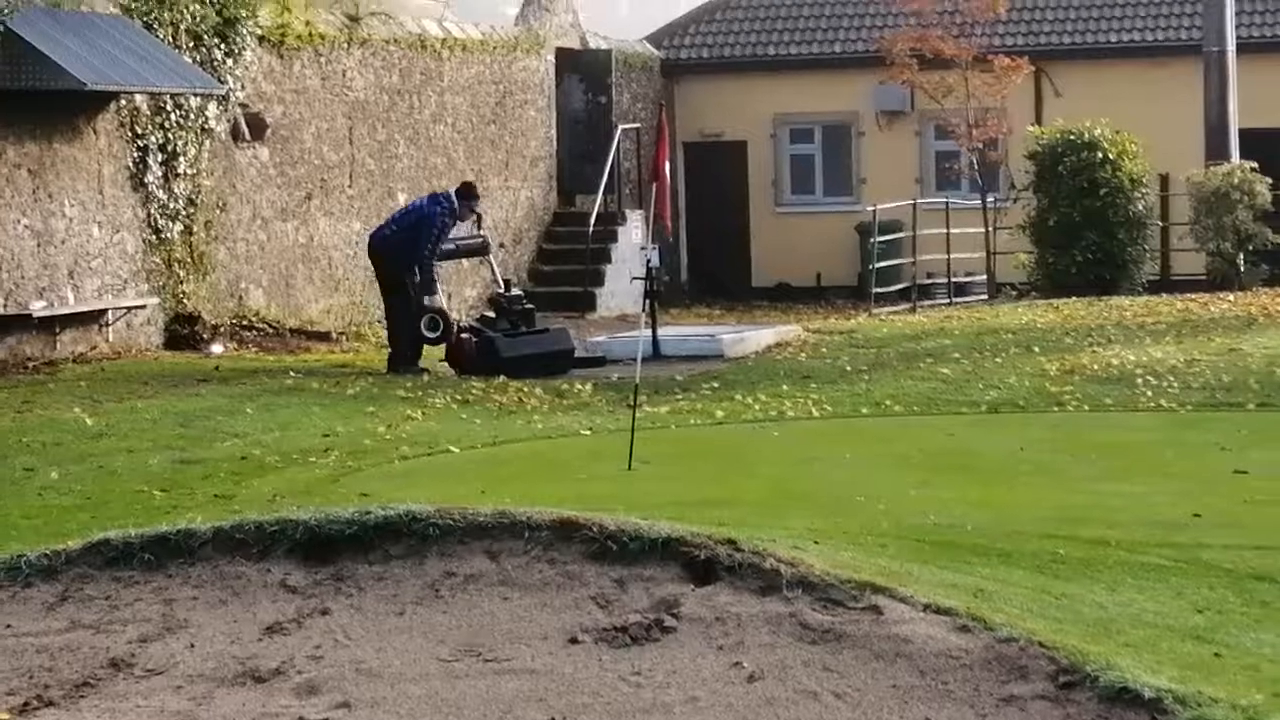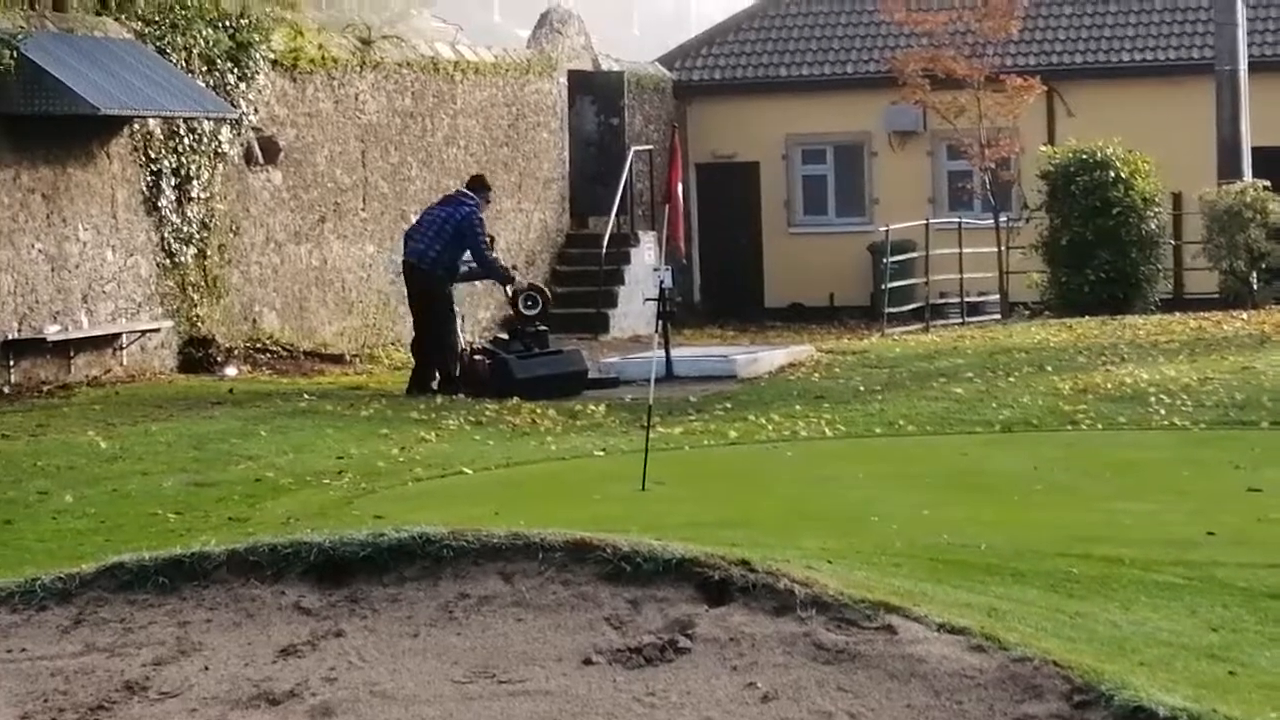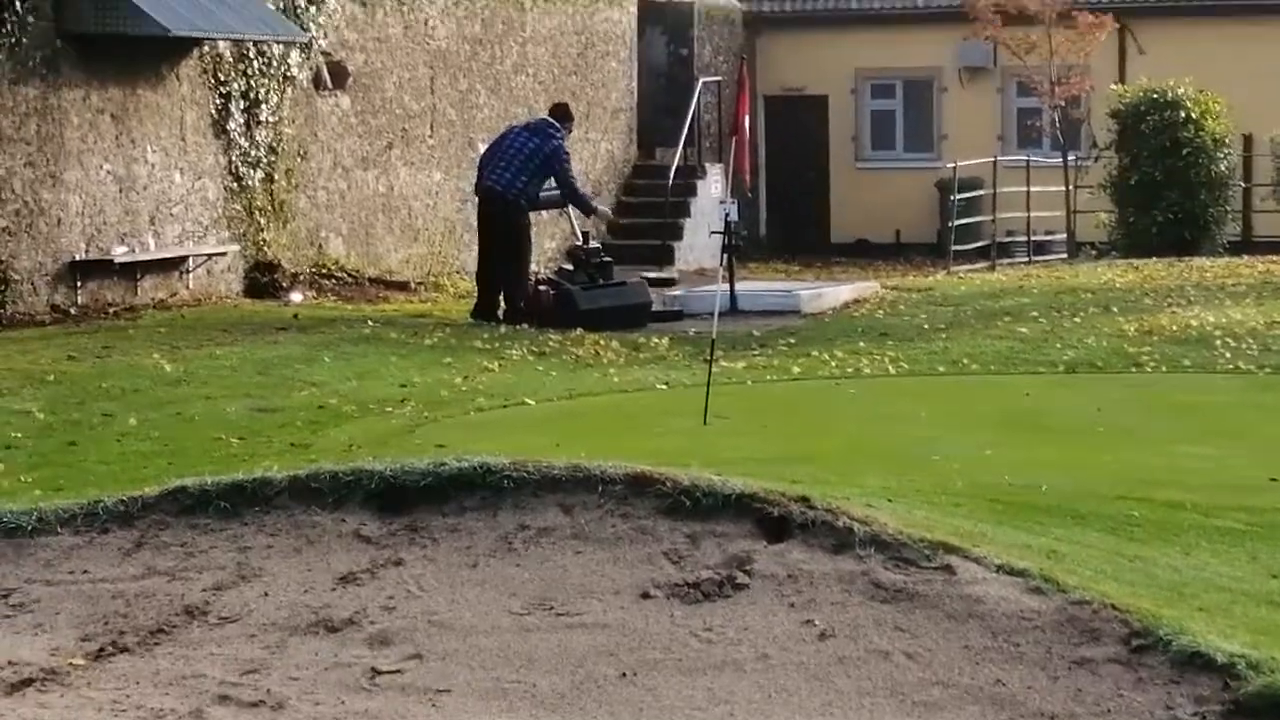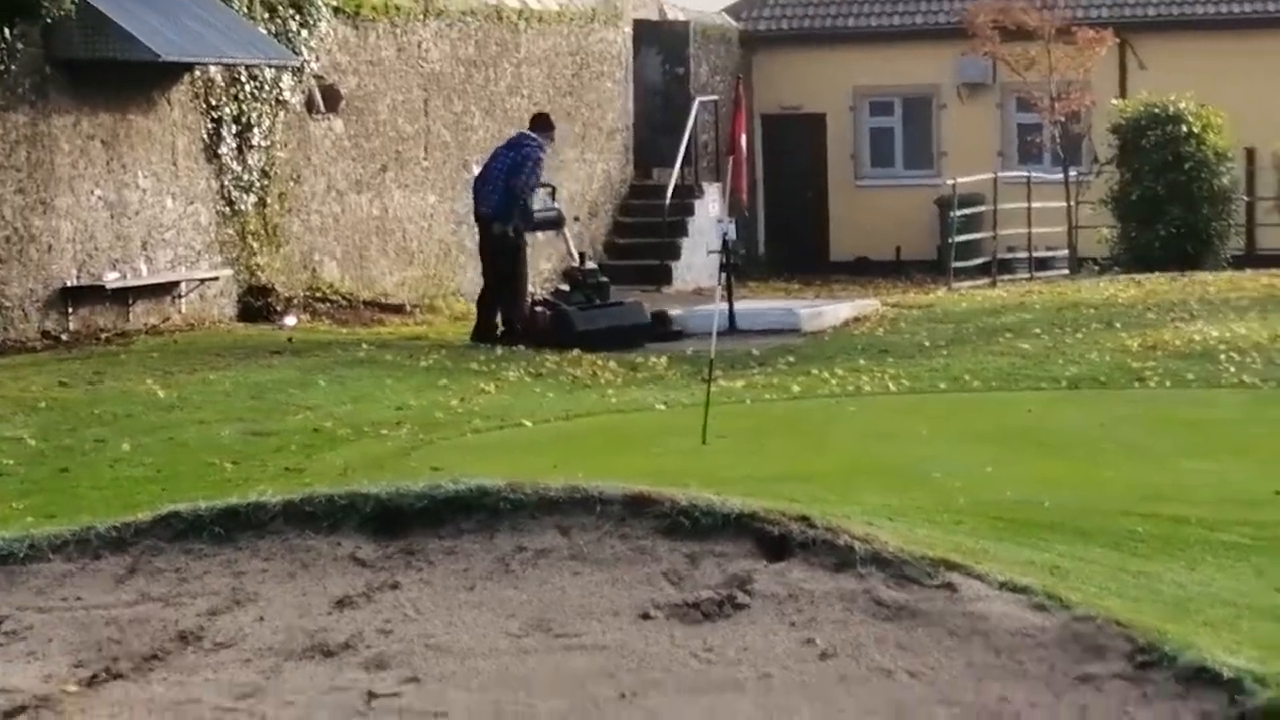
dt=0.5s
person 1, frame 1
left shoulder: (440, 208)
right shoulder: (440, 216)
right elbow: (426, 256)
right wrist: (433, 293)
left hip: (389, 249)
right hip: (387, 251)
left knee: (413, 306)
right knee: (405, 306)
left ankle: (408, 361)
right ankle: (400, 362)
person 1, frame 2
left shoulder: (441, 206)
right shoulder: (472, 215)
left elbow: (410, 234)
right elbow: (483, 256)
right wrist: (509, 278)
left hip: (412, 268)
right hip: (433, 275)
left knee: (425, 328)
right knee: (445, 331)
left ankle: (420, 382)
right ankle: (449, 385)
person 1, frame 3
left shoulder: (516, 129)
right shoulder: (556, 145)
left elbow: (486, 158)
right elbow: (568, 187)
left wrist: (481, 188)
right wrist: (594, 210)
left hip: (488, 196)
right hip: (513, 203)
left knee: (490, 256)
right knee: (517, 259)
left ankle: (485, 308)
right ankle: (515, 313)
person 1, frame 4
left shoulder: (505, 148)
right shoulder: (534, 154)
left elbow: (480, 181)
right elbow: (520, 189)
left wrist: (482, 212)
right wrist: (508, 221)
left hip: (487, 220)
right hip: (505, 226)
left knee: (493, 280)
right knee: (514, 282)
left ankle: (484, 330)
right ankle: (513, 334)
